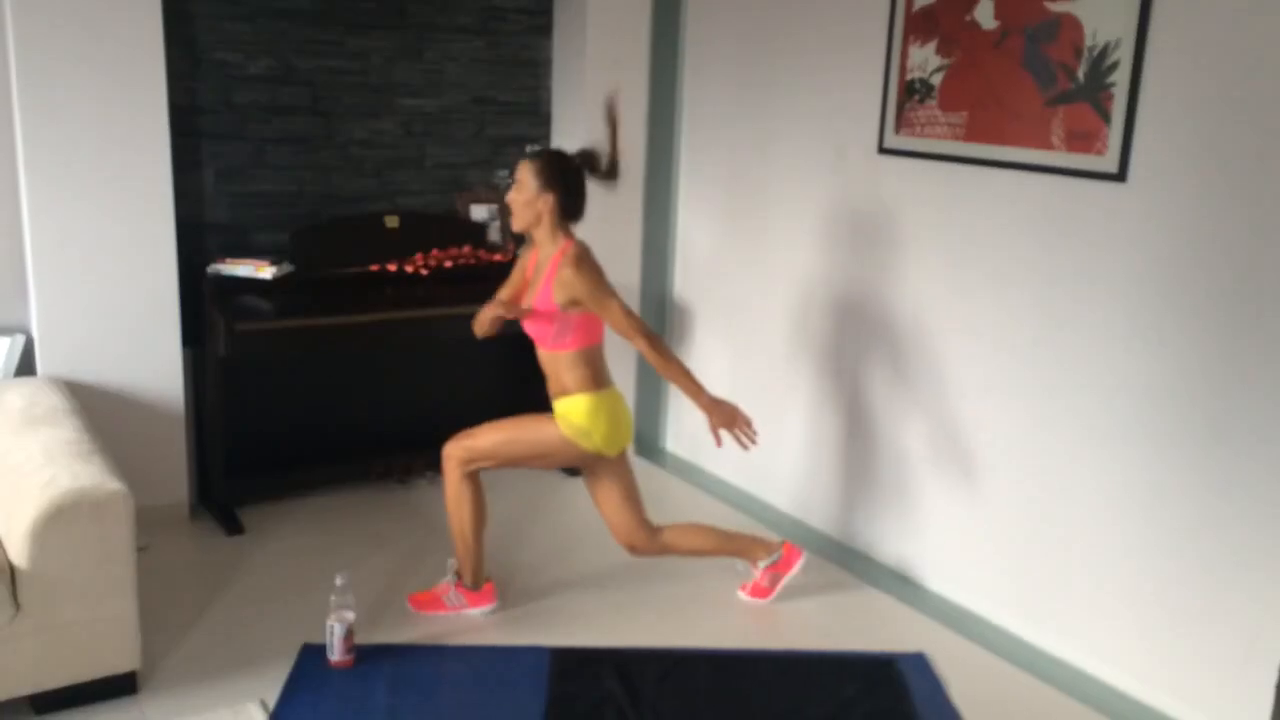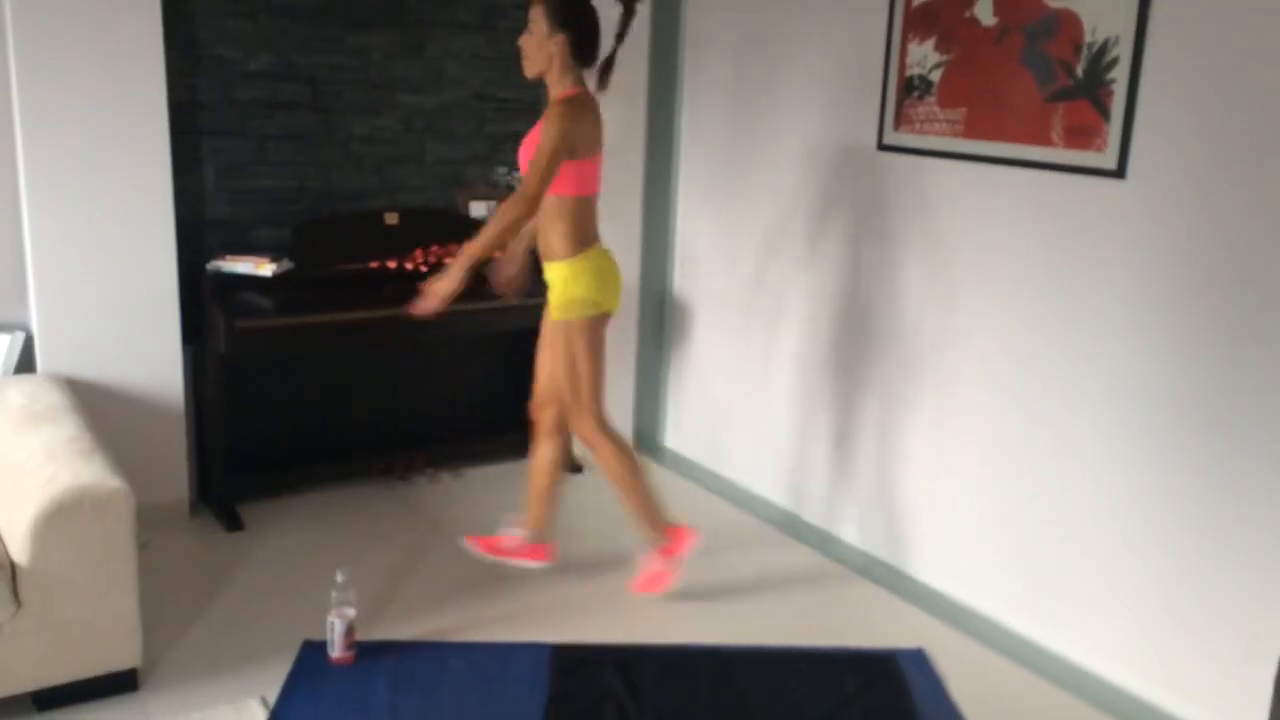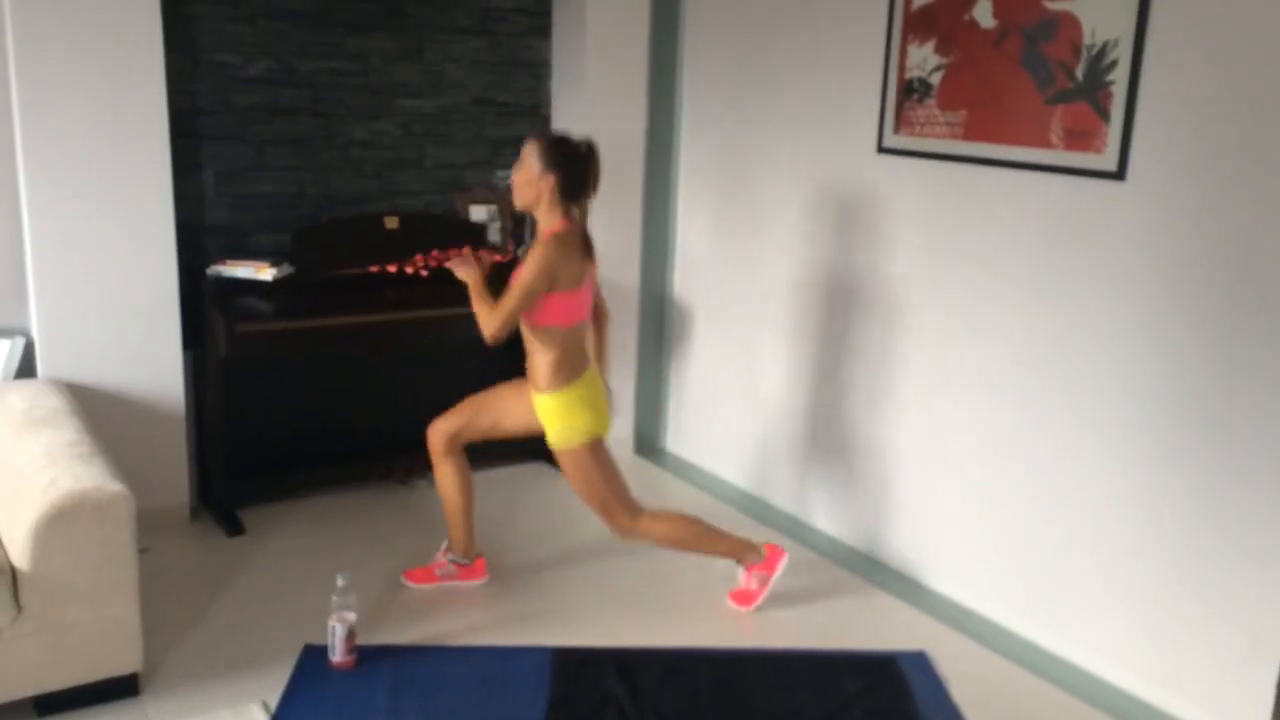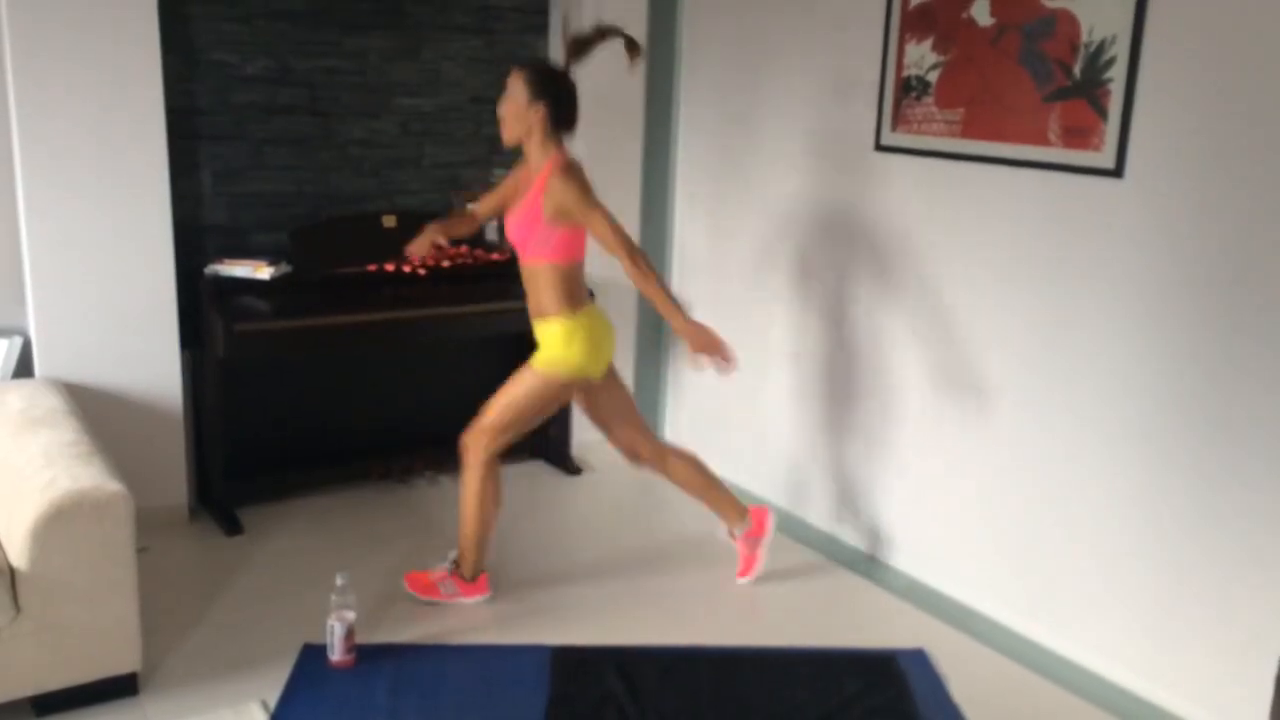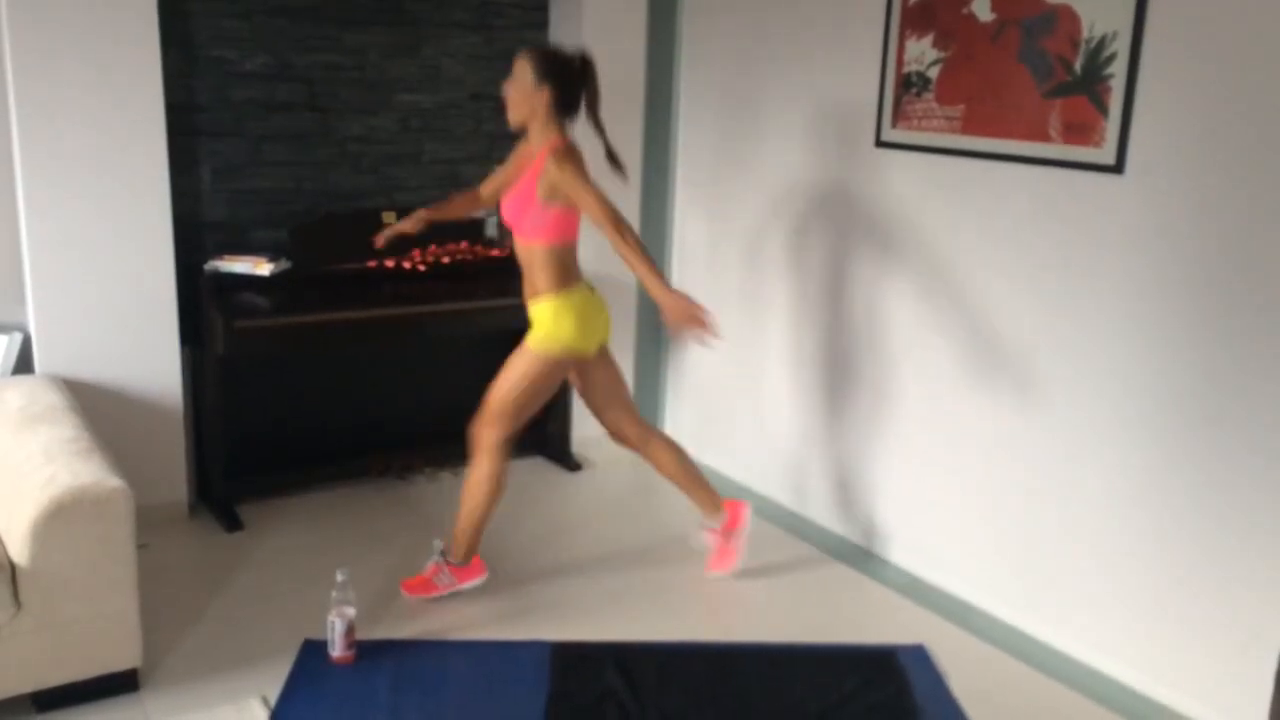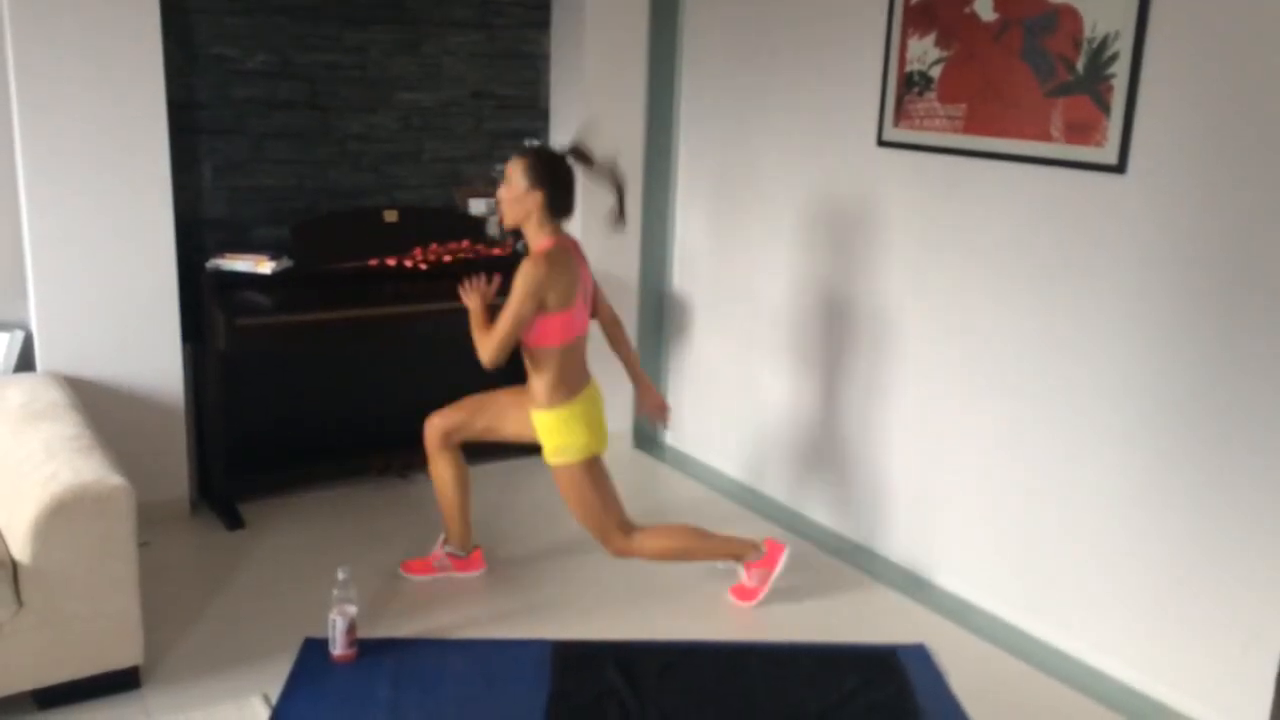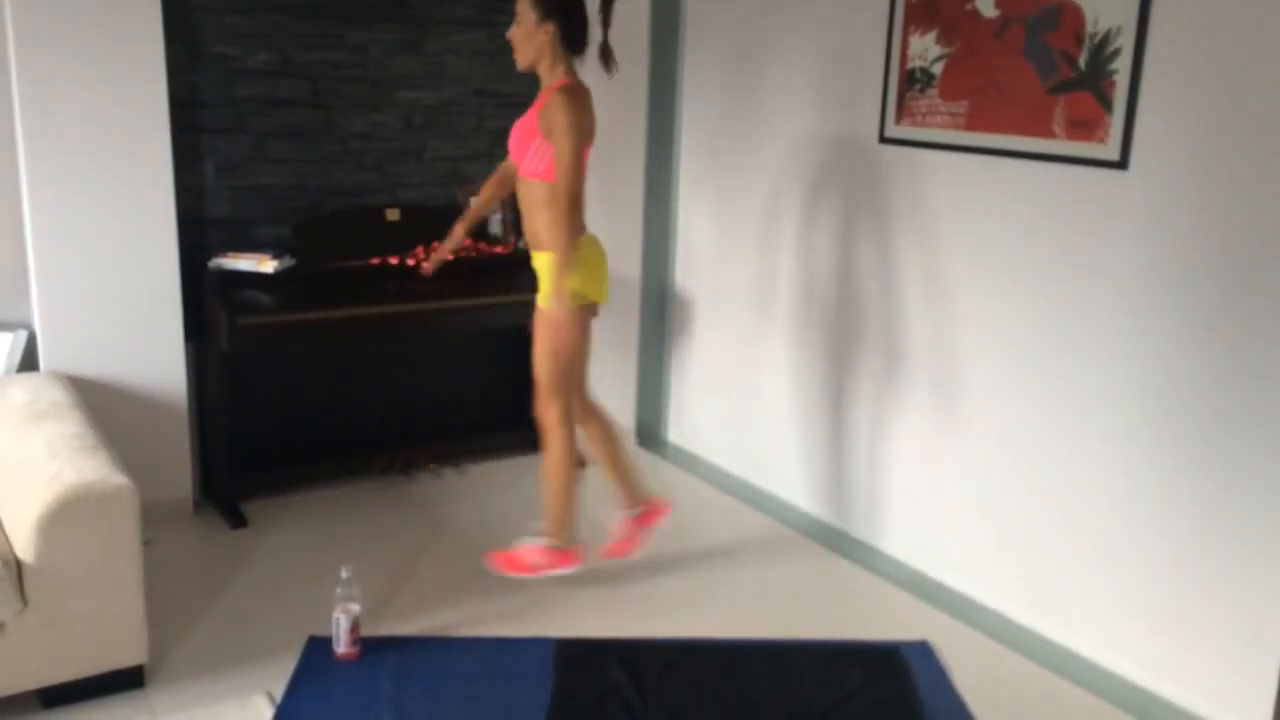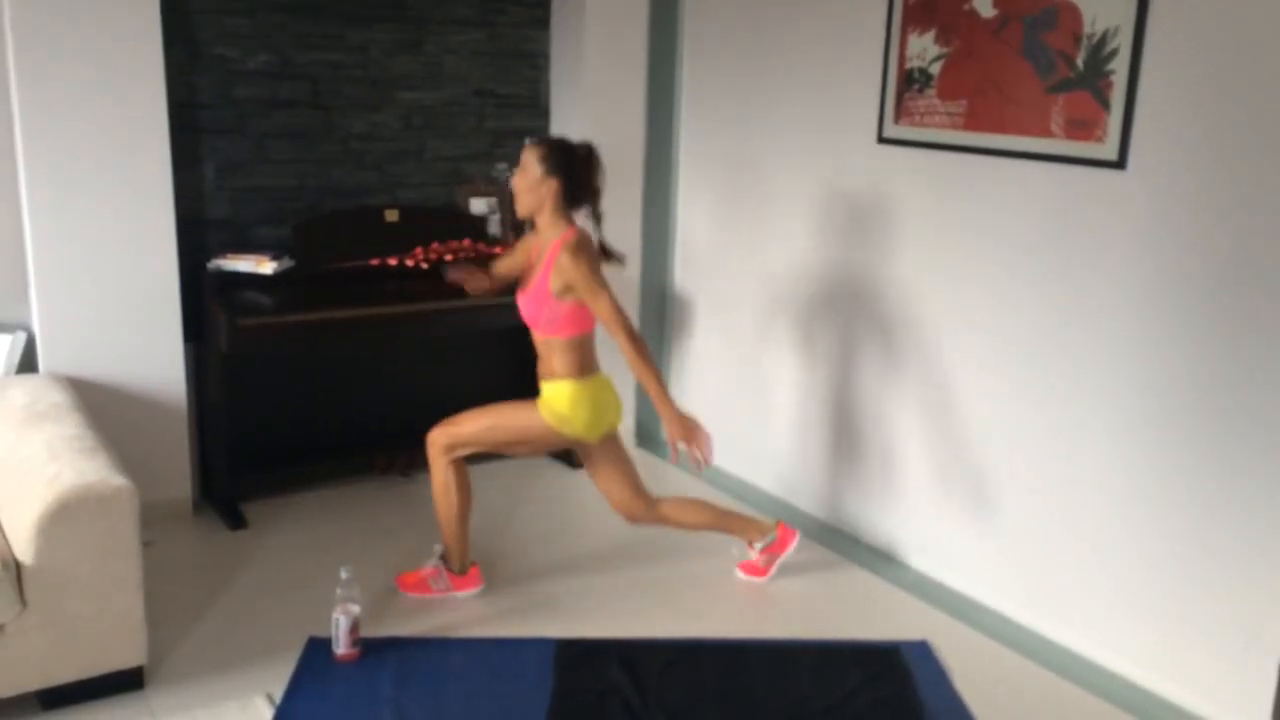
dt=0.5s
person 1, frame 1
left shoulder: (572, 267)
right shoulder: (533, 254)
left elbow: (642, 338)
right elbow: (486, 322)
left wrist: (706, 402)
right wrist: (494, 310)
left hip: (587, 419)
right hip: (588, 413)
left knee: (457, 457)
right knee: (640, 539)
left ankle: (471, 587)
right ankle: (772, 555)
person 1, frame 2
left shoulder: (565, 111)
right shoulder: (571, 108)
left elbow: (523, 202)
left wrist: (460, 266)
right wrist: (520, 252)
left hip: (579, 280)
right hip: (572, 279)
left knee: (585, 423)
right knee: (544, 413)
left ankle: (665, 536)
right ankle: (532, 537)
person 1, frame 3
left shoulder: (553, 248)
right shoulder: (569, 238)
left elbow: (496, 327)
right elbow: (596, 313)
left wrist: (474, 279)
right wrist: (598, 381)
left hip: (568, 405)
right hip: (550, 392)
left knee: (626, 521)
right knee: (441, 435)
left ankle: (756, 558)
right ankle: (462, 558)
person 1, frame 4
left shoulder: (558, 181)
right shoulder: (527, 172)
left elbow: (626, 251)
right elbow: (477, 214)
left wrist: (683, 323)
right wrist: (441, 228)
left hip: (570, 343)
right hip: (568, 339)
left knee: (477, 443)
right knee: (640, 449)
left ankle: (465, 575)
right ankle: (746, 522)
person 1, frame 5
left shoulder: (555, 159)
right shoulder: (531, 151)
left elbow: (613, 224)
right elbow: (479, 197)
left wrist: (664, 293)
right wrist: (426, 215)
left hip: (564, 322)
right hip: (568, 317)
left knee: (487, 434)
right knee: (630, 429)
left ankle: (458, 561)
right ankle: (721, 514)
person 1, frame 6
left shoulder: (539, 268)
right shoulder: (564, 251)
left elbow: (491, 353)
right elbow: (609, 319)
left wrist: (475, 305)
right wrist: (641, 381)
left hip: (564, 420)
right hip: (550, 404)
left knee: (619, 540)
right knee: (437, 429)
left ankle: (756, 555)
right ankle: (460, 551)
person 1, frame 7
left shoulder: (567, 100)
right shoulder: (549, 97)
left elbow: (568, 200)
right elbow: (512, 173)
left wrist: (566, 283)
right wrist: (460, 228)
left hip: (568, 271)
right hip: (559, 270)
left knee: (554, 409)
right knee: (572, 403)
left ankle: (557, 542)
right ankle: (638, 506)
person 1, frame 8
left shoulder: (572, 252)
right shoulder: (539, 240)
left elbow: (625, 335)
right elbow: (493, 278)
left wrist: (672, 412)
right wrist: (475, 277)
left hip: (572, 404)
right hip: (580, 400)
left knee: (441, 443)
right knee: (641, 509)
left ankle: (456, 568)
right ankle: (766, 534)
